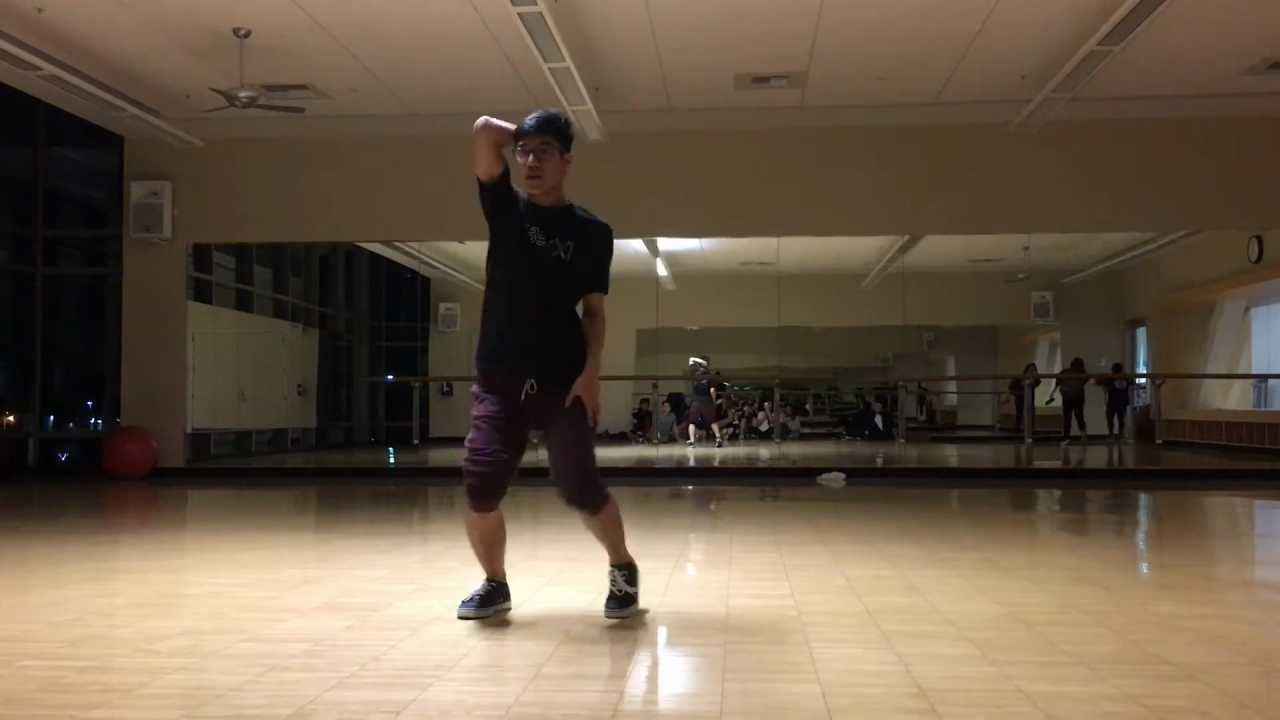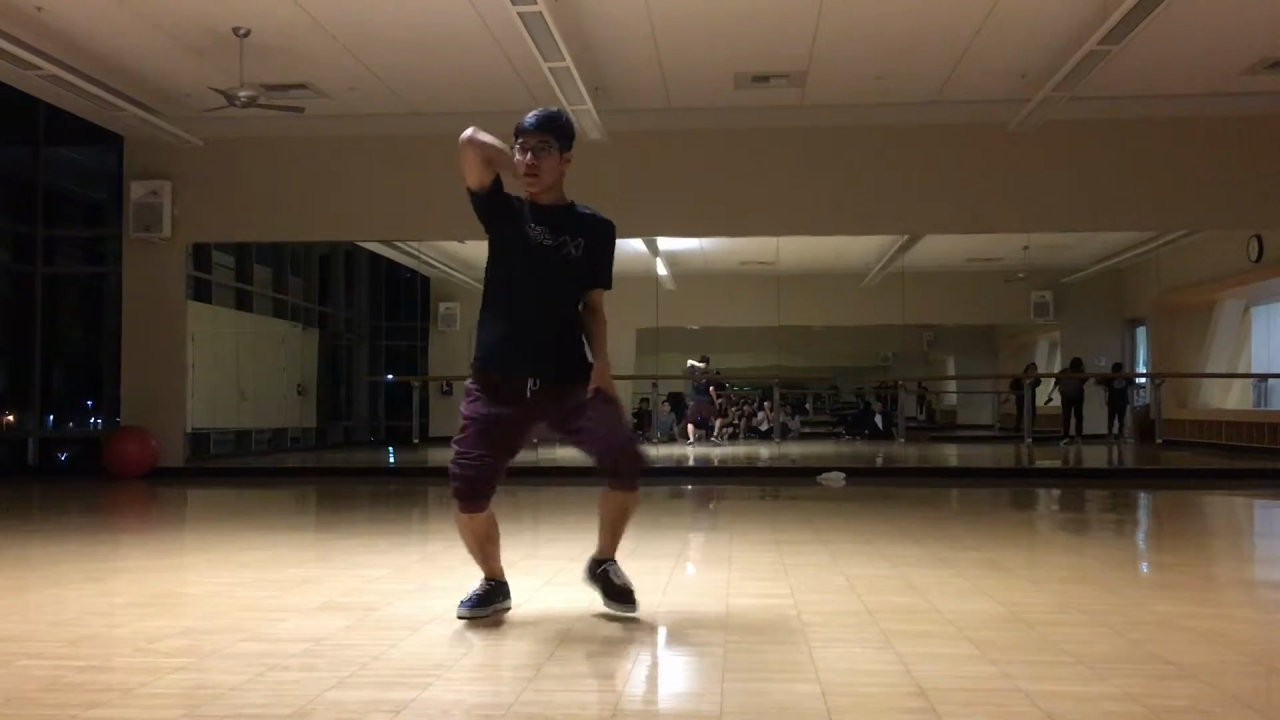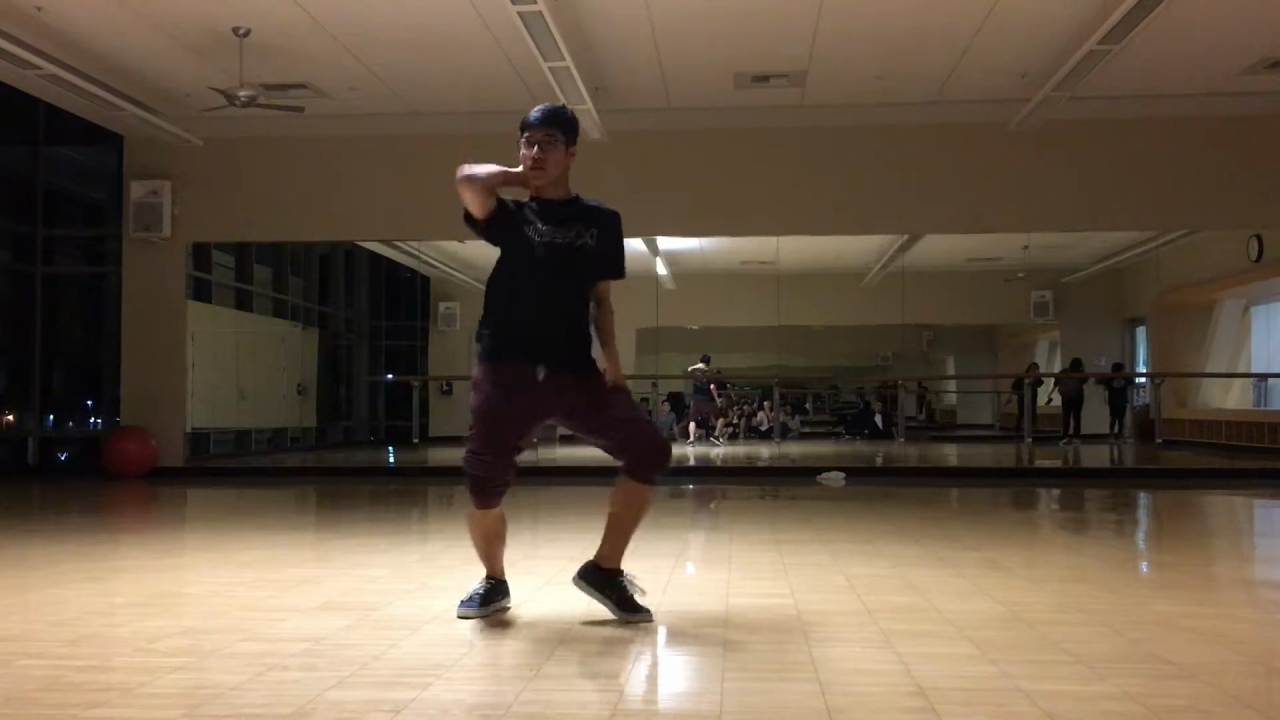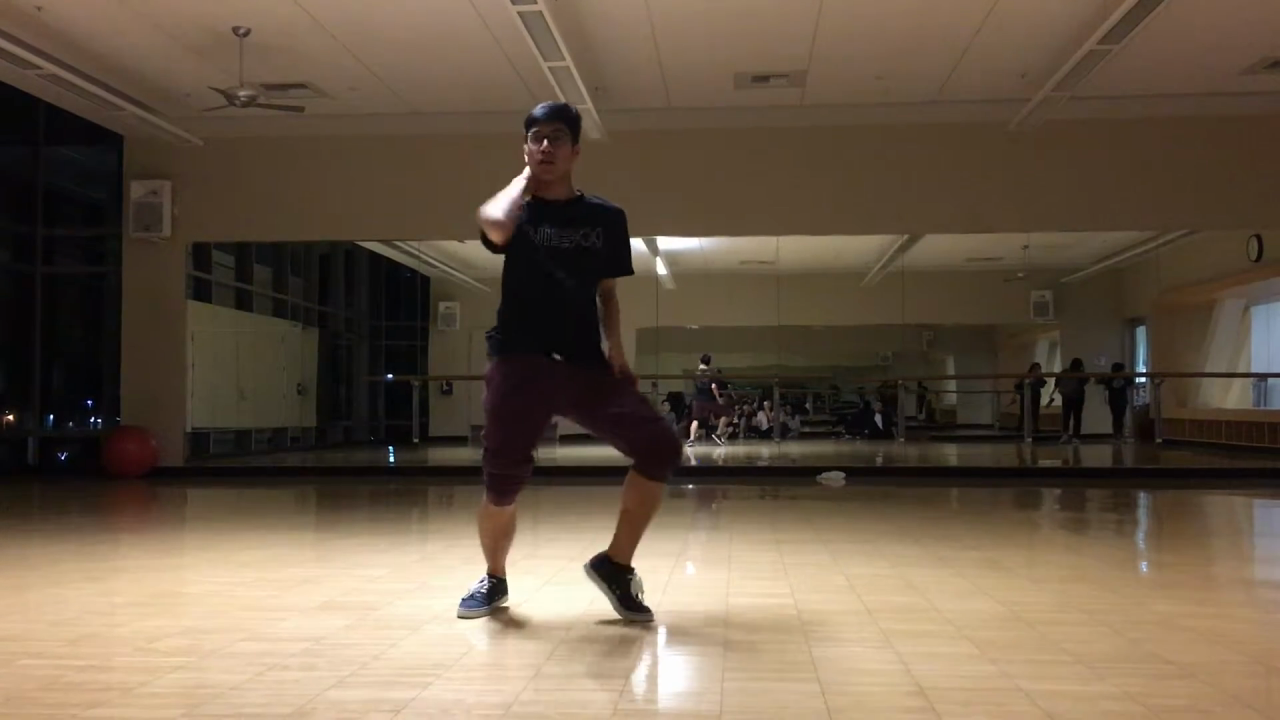
dt=0.1s
person 1, frame 1
left shoulder: (591, 232)
right shoulder: (505, 208)
left elbow: (593, 308)
right elbow: (483, 131)
left wrist: (590, 371)
right wrist: (515, 140)
left hip: (562, 381)
right hip: (499, 380)
left knee: (579, 489)
right knee: (481, 484)
left ankle: (623, 570)
right ankle: (495, 583)
person 1, frame 2
left shoulder: (594, 228)
right shoulder: (502, 211)
left elbow: (593, 305)
right elbow: (470, 143)
left wrist: (602, 361)
right wrist: (508, 159)
left hip: (567, 379)
right hip: (496, 379)
left knee: (625, 463)
right knee: (468, 487)
left ankle: (604, 563)
right ankle: (494, 582)
person 1, frame 3
left shoulder: (601, 220)
right shoulder: (507, 210)
right elbow: (466, 180)
left wrist: (610, 355)
right wrist: (516, 175)
left hip: (573, 369)
right hip: (507, 368)
left knee: (650, 450)
right knee: (484, 485)
left ankle: (604, 569)
right ankle: (494, 582)
person 1, frame 4
left shoulder: (606, 218)
right shoulder: (515, 212)
right elbow: (495, 227)
left wrist: (615, 346)
right wrist: (524, 179)
left hip: (585, 364)
right hip: (520, 362)
left knee: (661, 447)
right knee: (502, 482)
left ankle: (615, 563)
right ankle: (494, 580)
